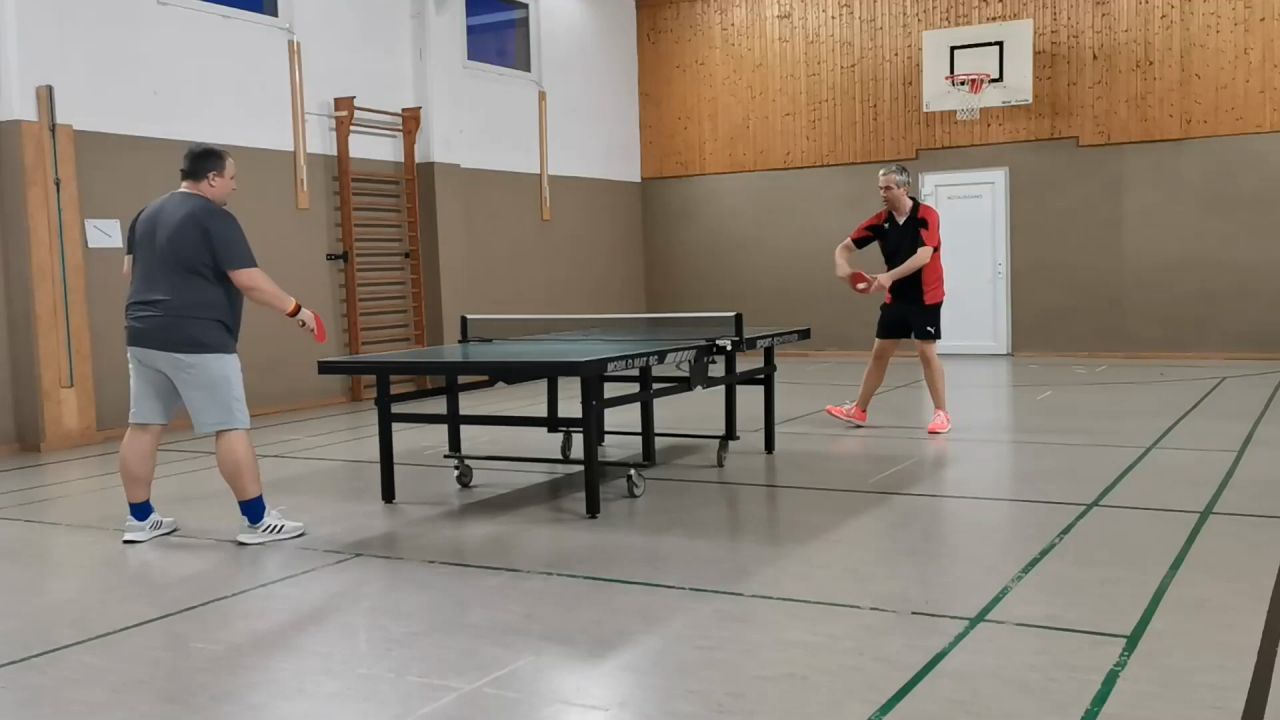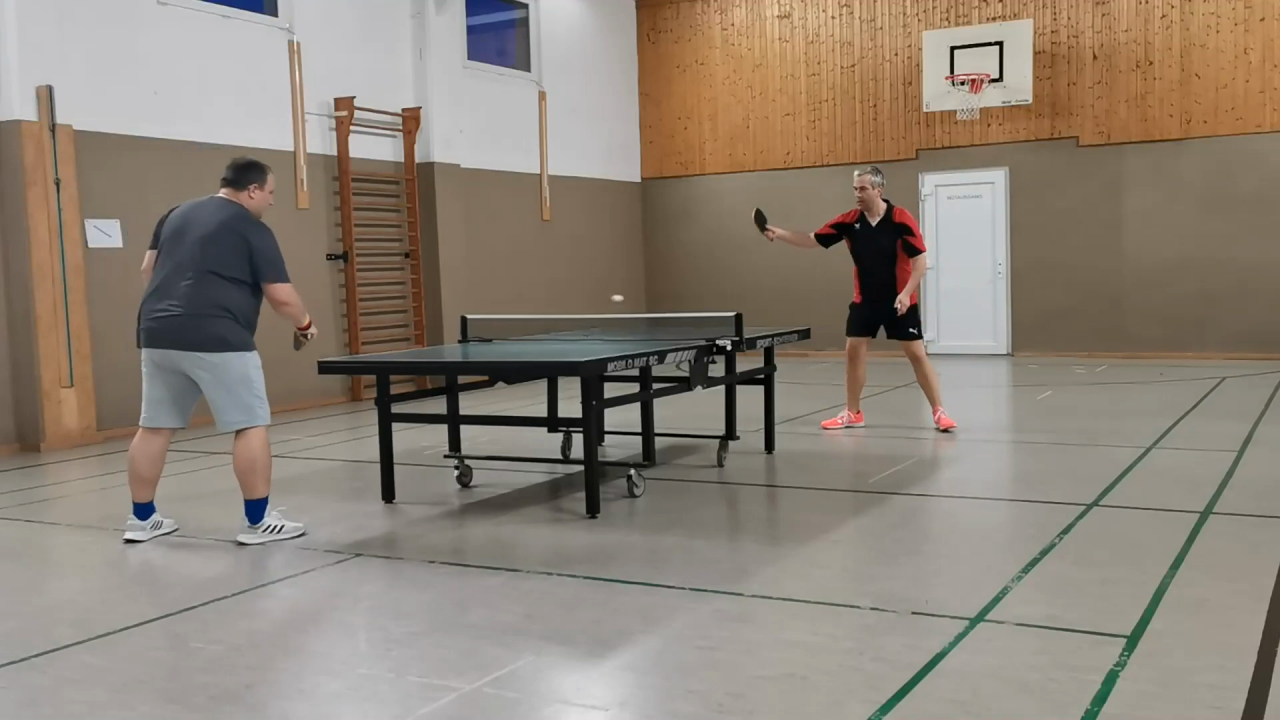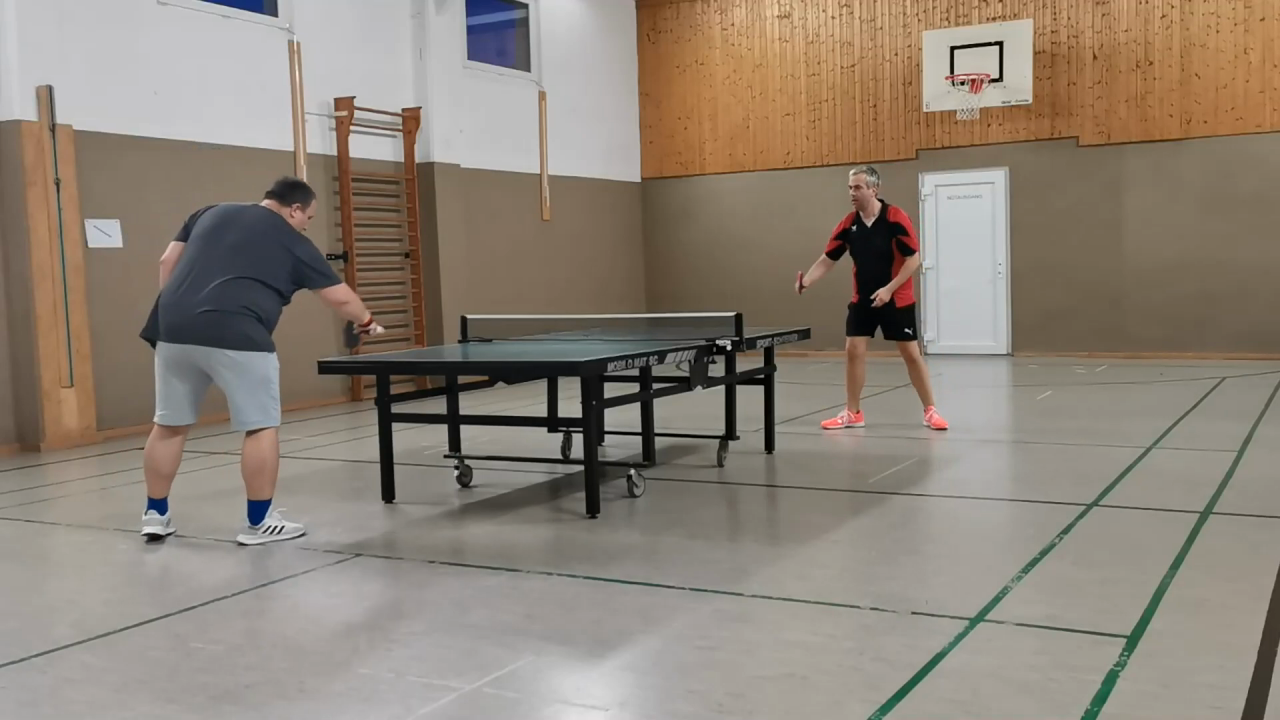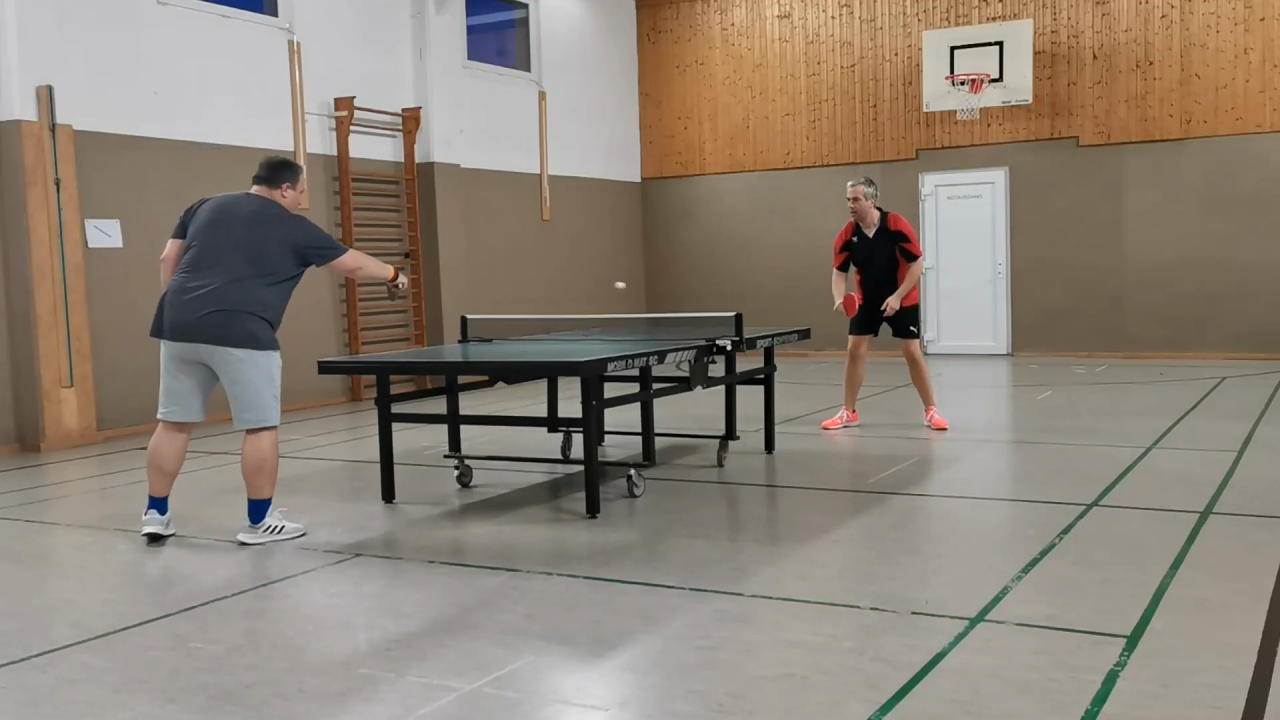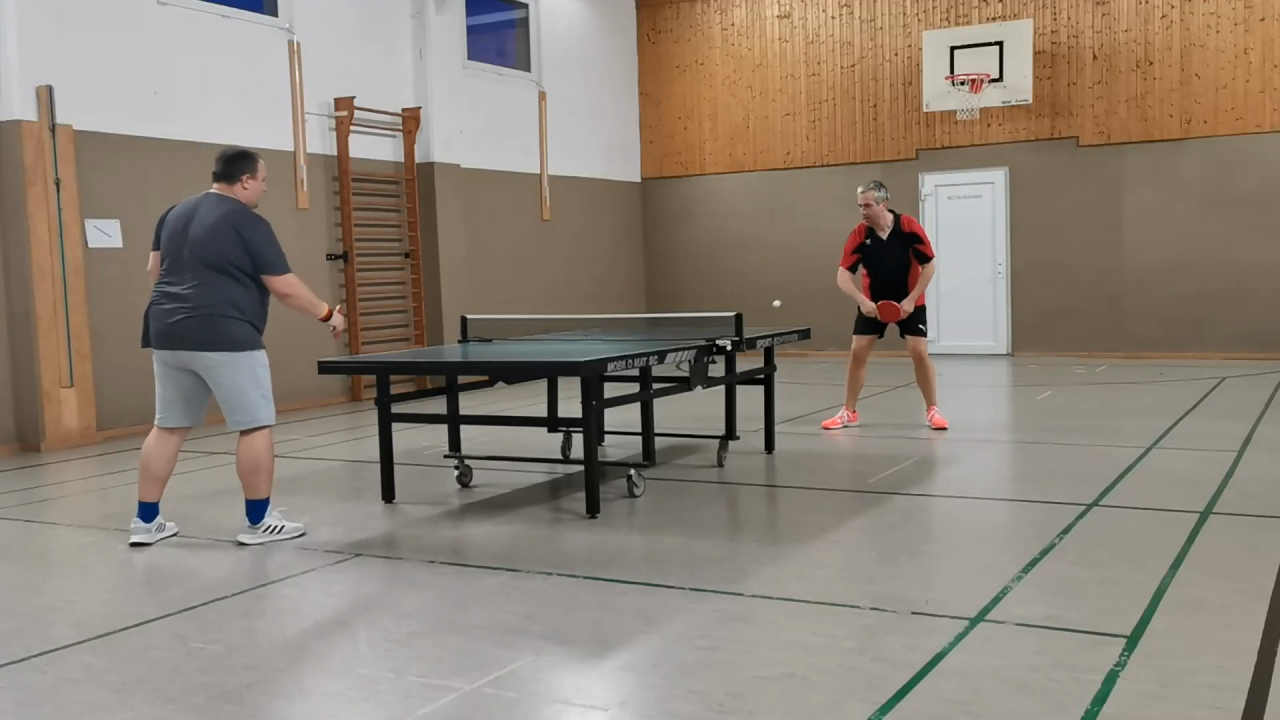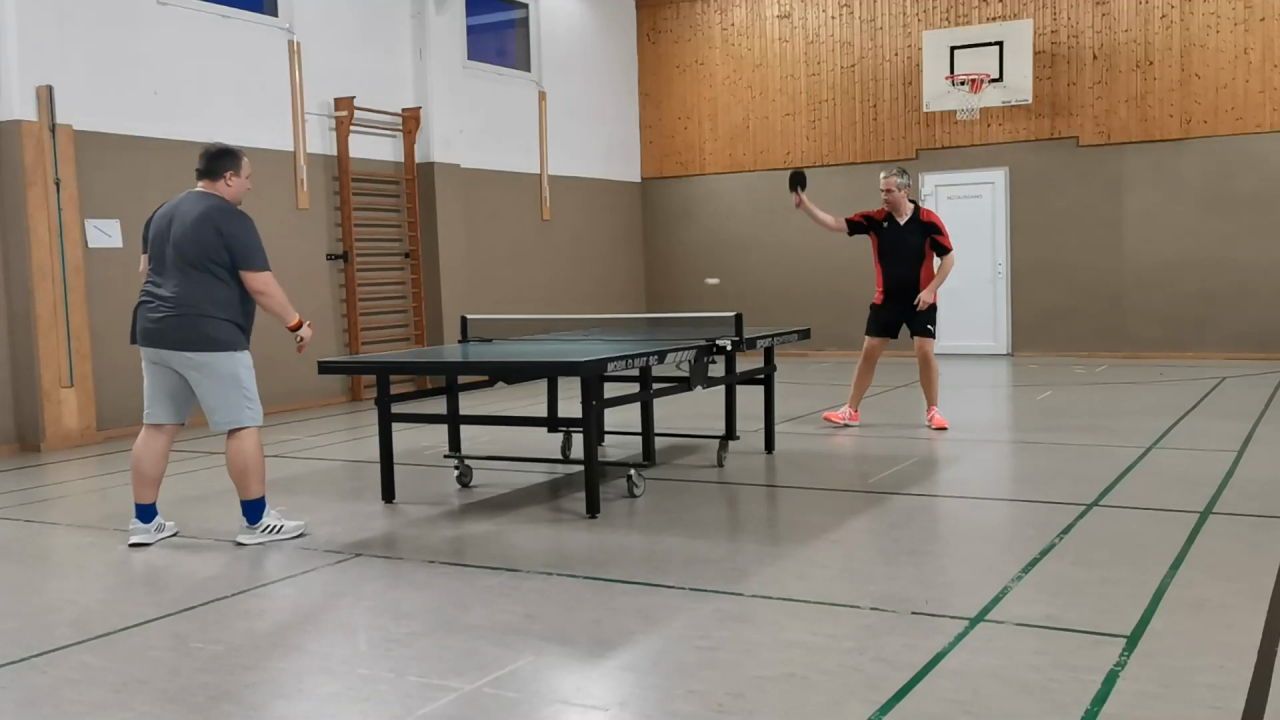
dt=0.3s
person 1, frame 1
left shoulder: (147, 213)
right shoulder: (215, 219)
left elbow: (130, 270)
right elbow: (249, 281)
right wrist: (295, 308)
left hip: (144, 336)
right hip: (198, 340)
left knee: (143, 426)
right knee: (231, 427)
left ankle: (139, 519)
right ankle: (257, 520)
person 1, frame 2
left shoulder: (178, 214)
right shoulder: (252, 229)
left elbow: (149, 268)
right elbow: (282, 297)
right wrist: (305, 324)
left hip: (159, 335)
right hip: (217, 339)
left knee: (154, 427)
right knee: (251, 426)
left ankle: (141, 518)
right ankle: (258, 521)
person 1, frame 3
left shoulder: (211, 214)
right shoulder: (291, 242)
left elbow: (168, 261)
right elbow: (338, 294)
right wrist: (367, 322)
left hip: (175, 330)
right hip: (234, 338)
left knee: (169, 425)
right knee: (260, 427)
left ankle: (156, 515)
right ankle: (260, 522)
person 1, frame 4
left shoulder: (204, 207)
right shoulder: (292, 227)
left elbow: (168, 260)
right elbow: (351, 264)
right wrist: (392, 274)
left hip: (181, 329)
right hip: (240, 335)
left knee: (174, 423)
right knee: (261, 426)
left ankle: (156, 514)
right ankle: (259, 521)
person 1, frame 5
left shoulder: (175, 213)
right shoulder: (249, 224)
left elbow: (155, 270)
right elbow: (284, 288)
right wrist: (328, 314)
left hip: (168, 334)
right hip: (225, 338)
left knee: (168, 427)
right knee: (255, 426)
left ankle: (145, 520)
right ankle: (259, 521)
person 1, frame 6
left shoulder: (163, 213)
right shoulder: (231, 220)
left elbow: (148, 271)
right elbow: (260, 286)
right wrist: (296, 323)
left hip: (156, 334)
right hip: (210, 338)
left knee: (158, 426)
right knee: (242, 426)
left ankle: (144, 521)
right ankle: (256, 521)
person 2, frame 1
left shoulder: (925, 215)
right shoulder: (879, 221)
left elbow: (924, 255)
right elbow: (846, 246)
left wrist: (890, 275)
right wrist: (842, 265)
left hip: (925, 298)
right hip: (895, 299)
left knee: (926, 353)
right knee: (879, 353)
left ankle: (941, 413)
right ankle: (858, 410)
person 2, frame 2
left shoulder: (902, 219)
right shoulder: (849, 221)
left elbow: (920, 260)
right elbow: (812, 240)
left wrist: (906, 292)
right wrist: (779, 234)
left hip: (900, 301)
right hip: (864, 300)
left knee: (916, 353)
right knee: (854, 352)
left ankle: (939, 411)
right ankle: (853, 413)
person 2, frame 3
left shoulder: (897, 218)
right shoulder: (846, 225)
left elbow: (913, 259)
right elbow: (827, 259)
left wrist: (888, 289)
right wrist: (808, 279)
left hip: (897, 300)
right hip: (862, 300)
left knee: (911, 354)
right knee: (854, 352)
left ankle: (930, 410)
right ankle: (852, 413)
person 2, frame 4
left shoulder: (897, 226)
right shoulder: (846, 235)
left elbow: (917, 265)
right elbow: (839, 273)
left wrist: (897, 297)
right wrist: (840, 298)
left hip: (902, 301)
right hip: (866, 302)
left knee: (913, 354)
right knee: (855, 352)
left ankle: (931, 411)
right ankle: (848, 412)
person 2, frame 5
left shoulder: (911, 229)
right shoulder: (859, 236)
left elbow: (929, 266)
right elbow: (844, 274)
left wrist: (911, 299)
right wrist: (863, 300)
left hip: (909, 303)
right hip: (873, 303)
left knee: (919, 352)
right knee: (858, 353)
left ankle: (932, 411)
right ankle: (848, 412)
person 2, frame 6
left shoulder: (929, 220)
right shoulder: (875, 219)
left elbow: (948, 259)
right elbow: (835, 224)
left wrist: (930, 290)
right wrist: (807, 206)
left hip: (920, 300)
right hip: (885, 301)
left knee: (925, 352)
right knee: (869, 353)
left ankle: (933, 411)
right ankle: (851, 411)
